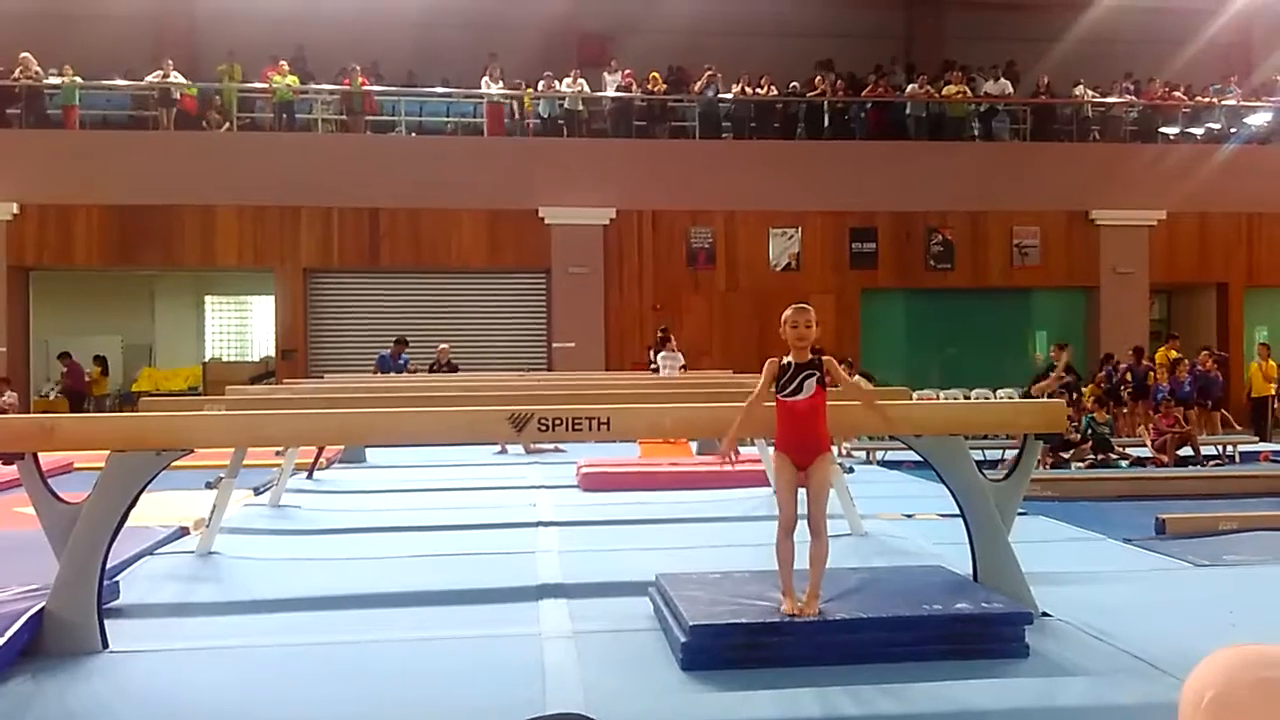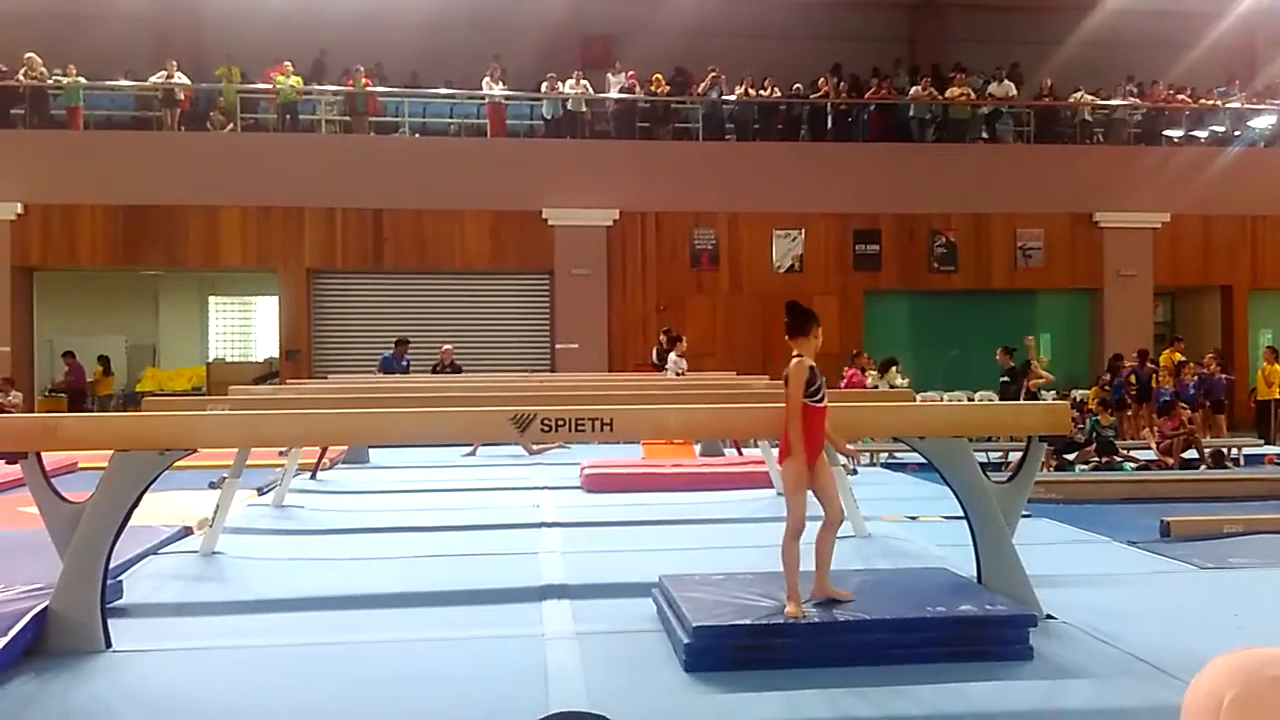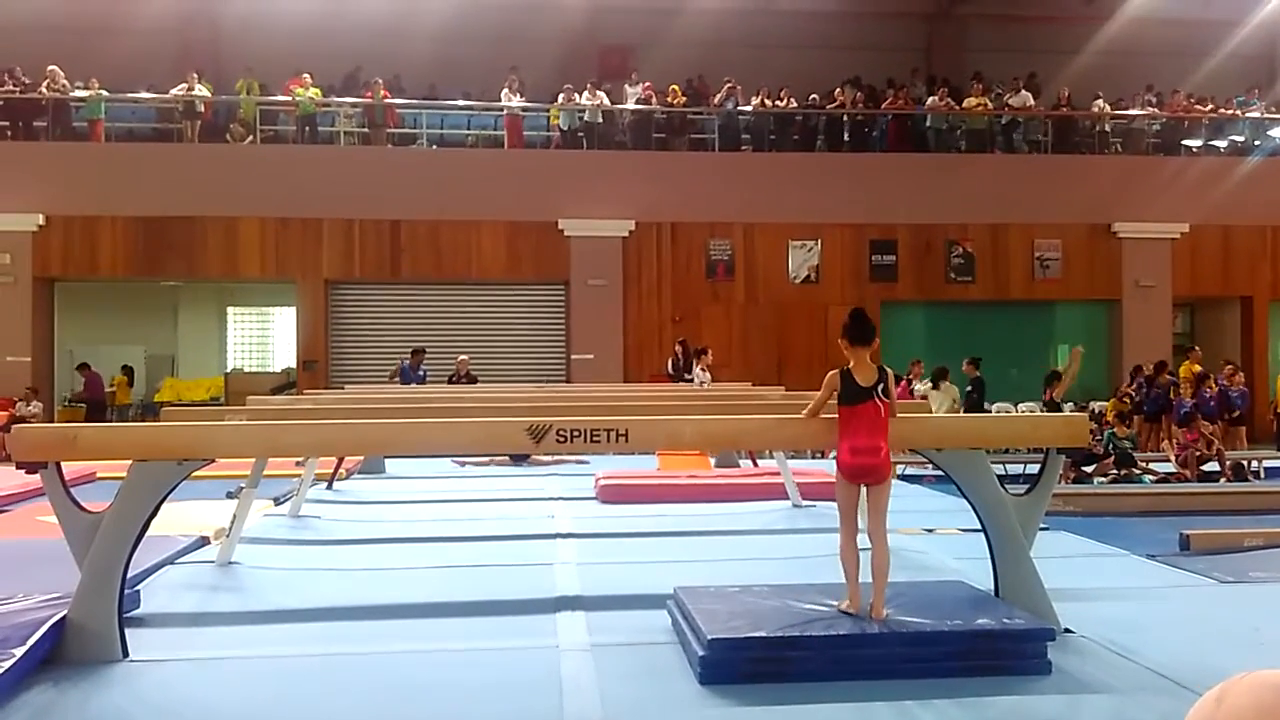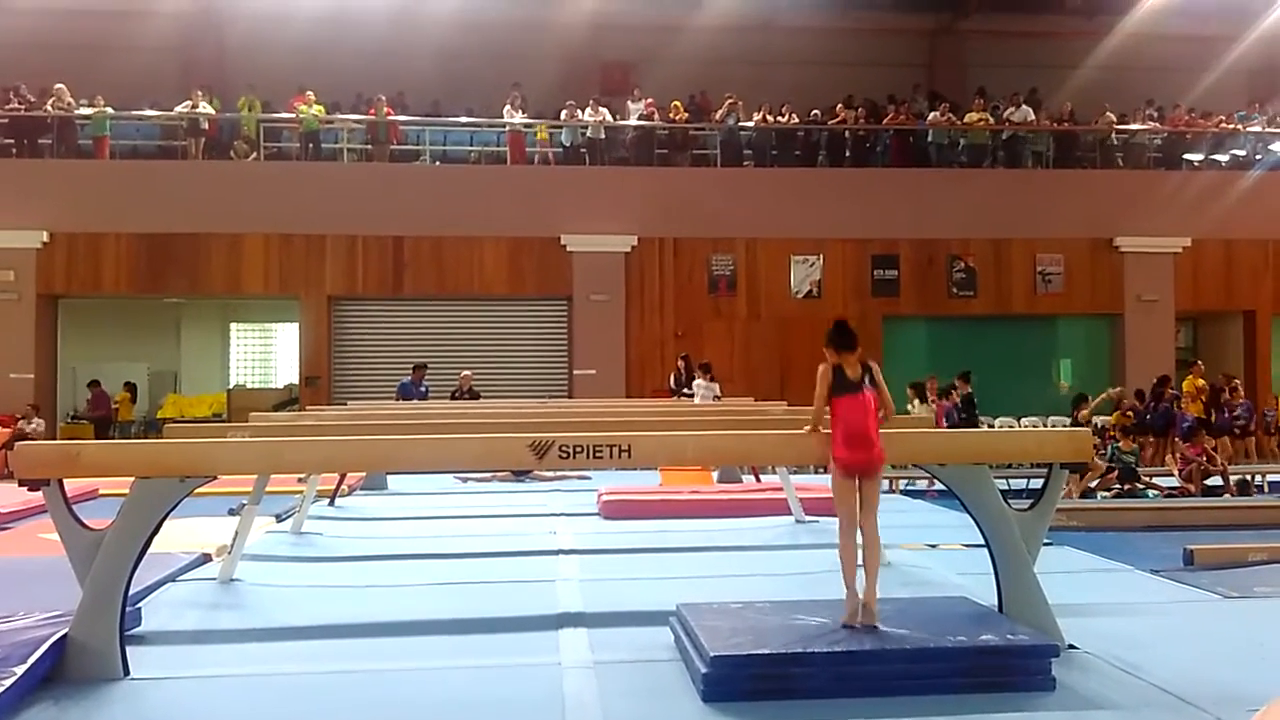
dt=1s
person 1, frame 1
left shoulder: (825, 365)
right shoulder: (775, 366)
left elbow: (852, 388)
right elbow: (755, 399)
left wrist: (883, 412)
right wrist: (733, 434)
left hip: (820, 452)
right hip: (785, 452)
left knee: (817, 523)
right knee: (786, 522)
left ankle: (814, 594)
right ankle: (787, 593)
person 1, frame 2
left shoulder: (810, 367)
right shoulder: (800, 366)
right elbow: (794, 415)
left wrist: (839, 445)
right wrist: (797, 460)
left hip: (815, 453)
right hip: (795, 453)
left knee: (835, 515)
right knee: (796, 524)
left ankle: (822, 585)
right ankle: (792, 596)
person 1, frame 3
left shoulder: (836, 378)
right shoulder: (887, 376)
left elbow: (812, 412)
left wrist: (806, 411)
left hip: (849, 462)
right hip: (879, 462)
left knee: (848, 530)
right knee: (878, 532)
left ankle: (853, 599)
right ankle: (878, 604)
person 1, frame 4
left shoulder: (827, 371)
right shoulder: (872, 370)
left elbow: (816, 419)
right elbow: (889, 411)
left wrist: (813, 427)
left hip: (844, 456)
right hip: (872, 454)
left knee: (847, 528)
right knee: (869, 525)
left ankle: (852, 596)
right ankle: (871, 597)
